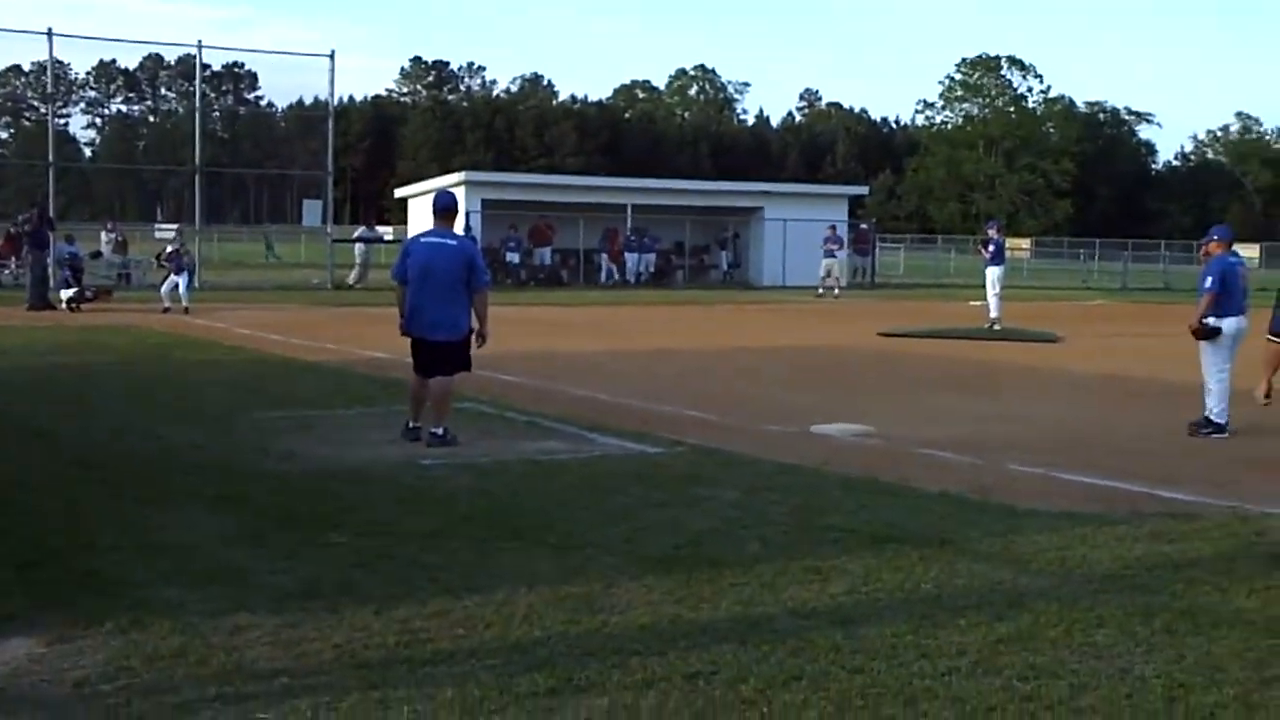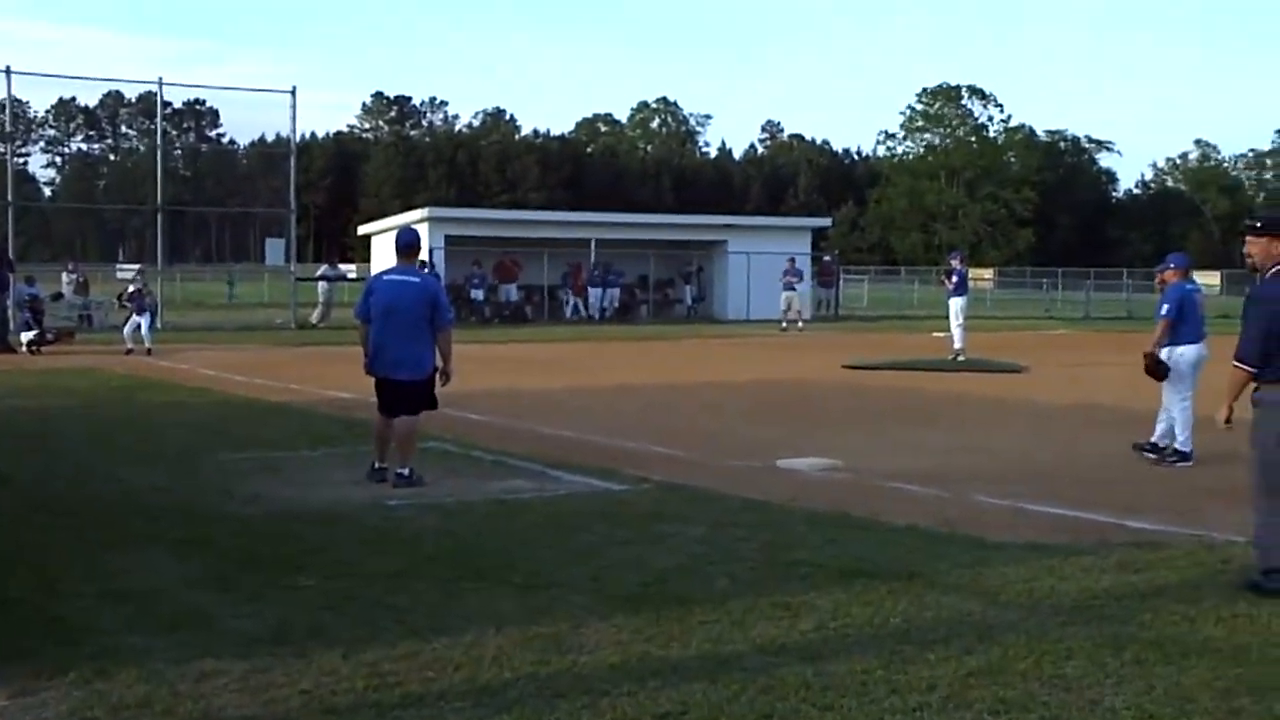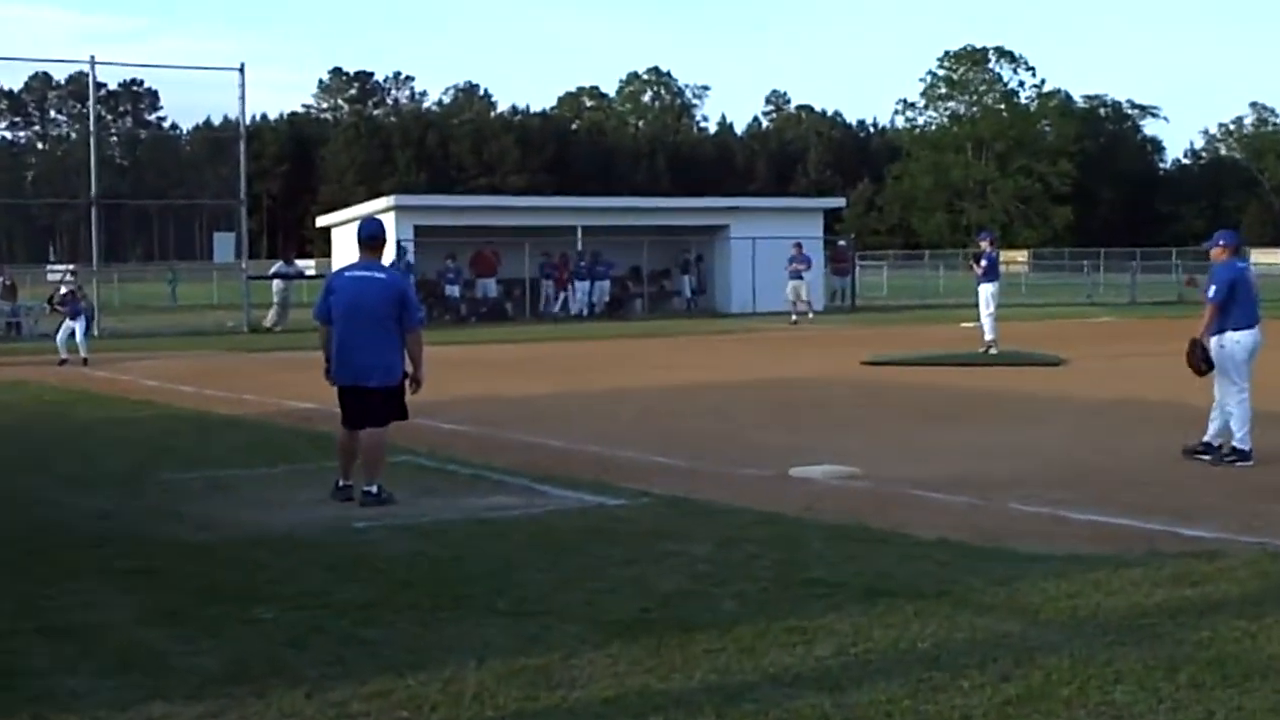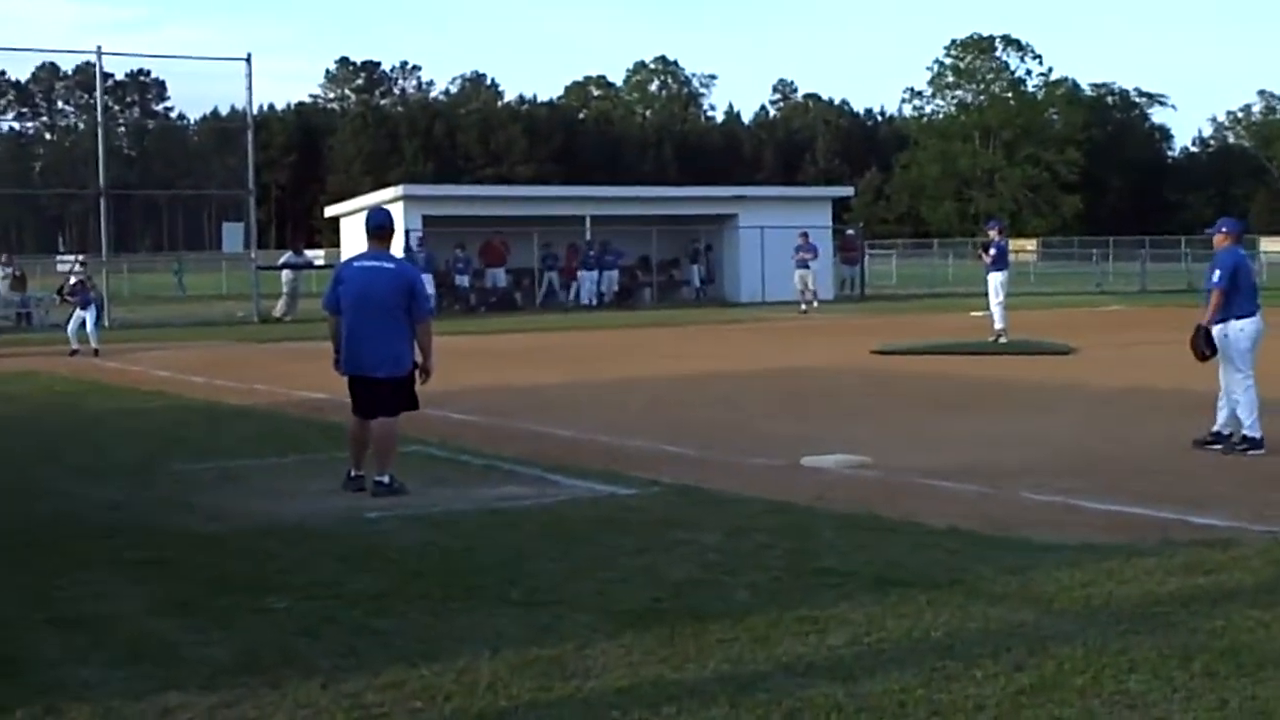
dt=0.2s
person 1, frame 1
left shoulder: (412, 244)
right shoulder: (467, 248)
left elbow: (401, 285)
right elbow: (479, 291)
left wrist: (403, 316)
right wrist: (483, 324)
left hip: (419, 323)
right hip: (452, 326)
left knee: (420, 373)
right knee: (443, 375)
left ankle: (413, 425)
right ankle: (438, 431)
person 1, frame 2
left shoulder: (375, 282)
right shoulder: (431, 285)
left elbow: (364, 324)
right elbow: (442, 329)
left wrist: (367, 355)
right wrist: (446, 362)
left hip: (383, 362)
right hip: (416, 365)
left knee: (385, 413)
right knee: (408, 415)
left ankle: (378, 466)
right ankle: (403, 471)
person 1, frame 3
left shoulder: (335, 279)
right shoulder: (398, 282)
left elbow: (325, 325)
right elbow: (412, 331)
left wrist: (328, 360)
right wrist: (417, 368)
left hip: (346, 369)
right hip: (384, 371)
left knee: (350, 425)
right knee: (376, 426)
left ankle: (344, 484)
right ankle: (371, 489)
person 1, frame 4
left shoulder: (344, 270)
right shoulder: (407, 272)
left elbow: (334, 316)
right elbow: (421, 321)
left wrist: (337, 351)
right wrist: (427, 358)
left hip: (356, 359)
right hip: (394, 360)
left knee: (360, 415)
right knee: (387, 416)
left ankle: (355, 473)
right ankle: (382, 479)
person 2, frame 1
left shoulder: (1217, 262)
right shoulder: (1238, 262)
left elbow: (1210, 293)
left wrist: (1196, 318)
right wrist: (1207, 259)
left hip: (1218, 322)
right hip: (1237, 321)
left knee: (1215, 373)
right knee: (1219, 372)
left ankle: (1218, 422)
right ankle: (1213, 416)
person 2, frame 2
left shoulder: (1174, 290)
right shoulder: (1194, 288)
left elbow: (1165, 321)
left wrist: (1152, 347)
right wrist: (1163, 288)
left hip: (1179, 351)
right hip: (1196, 348)
left knee: (1179, 401)
right knee: (1173, 400)
left ankle: (1183, 451)
right ankle: (1158, 443)
person 2, frame 3
left shoulder: (1223, 269)
right shoulder: (1243, 268)
left elbow: (1213, 305)
left wrist: (1199, 336)
right wrist: (1205, 283)
left hip: (1231, 338)
right hip: (1247, 334)
left knee: (1235, 393)
right knee: (1225, 392)
left ankle: (1242, 449)
right ankle: (1212, 443)
person 2, frame 4
left shoulder: (1225, 256)
right shoulder: (1241, 256)
left elbow: (1219, 291)
left wrist: (1205, 321)
right wrist: (1211, 319)
left hip: (1234, 326)
right hip: (1247, 323)
left knee: (1240, 382)
right knee: (1231, 381)
left ankle: (1253, 437)
right ankle: (1222, 432)
